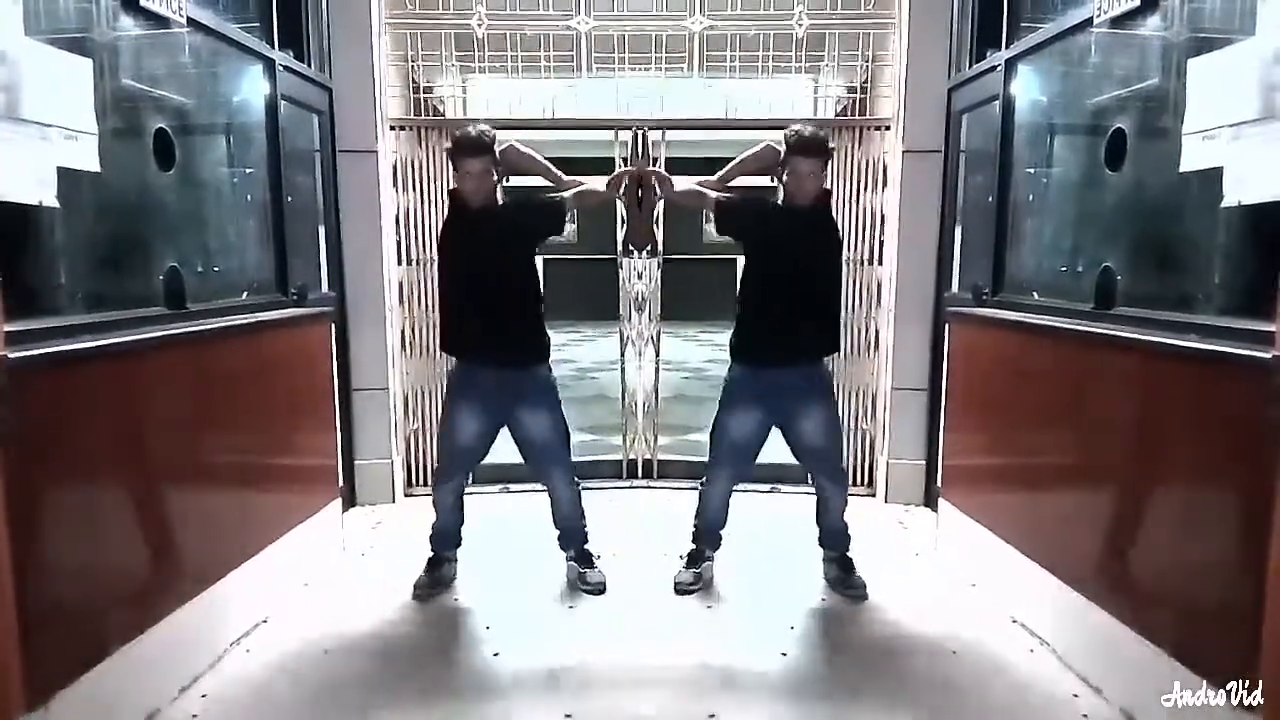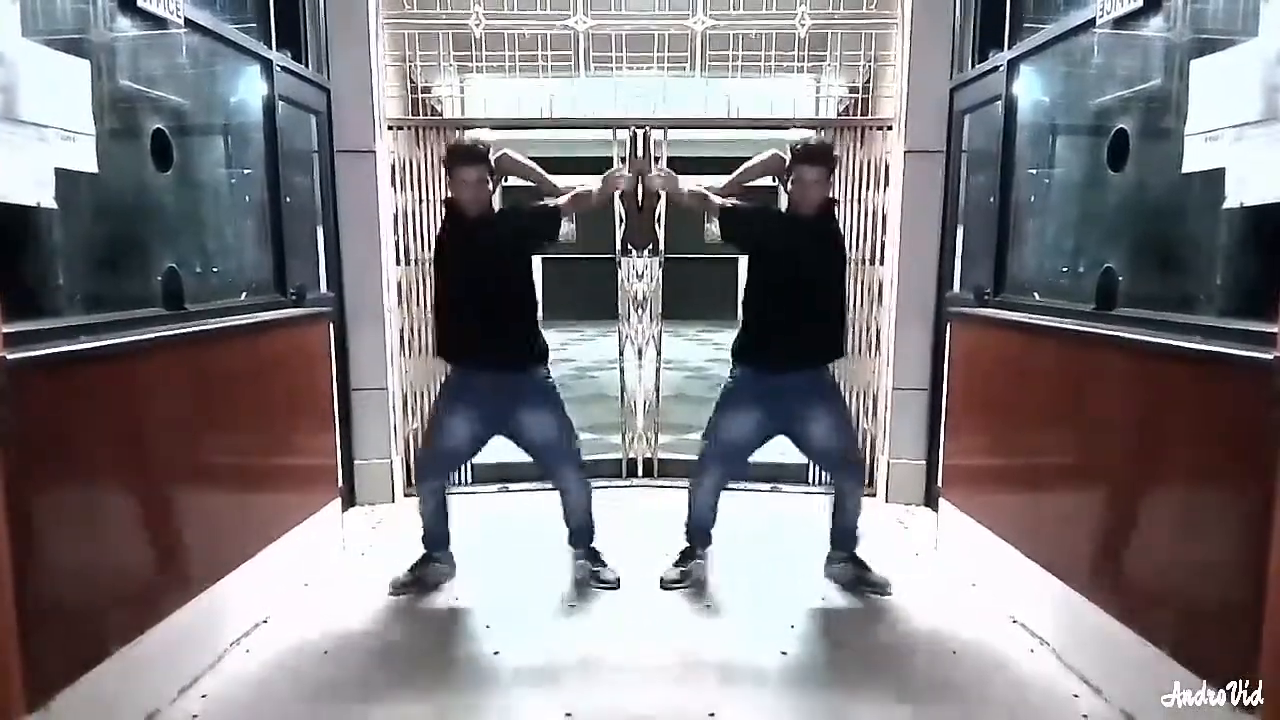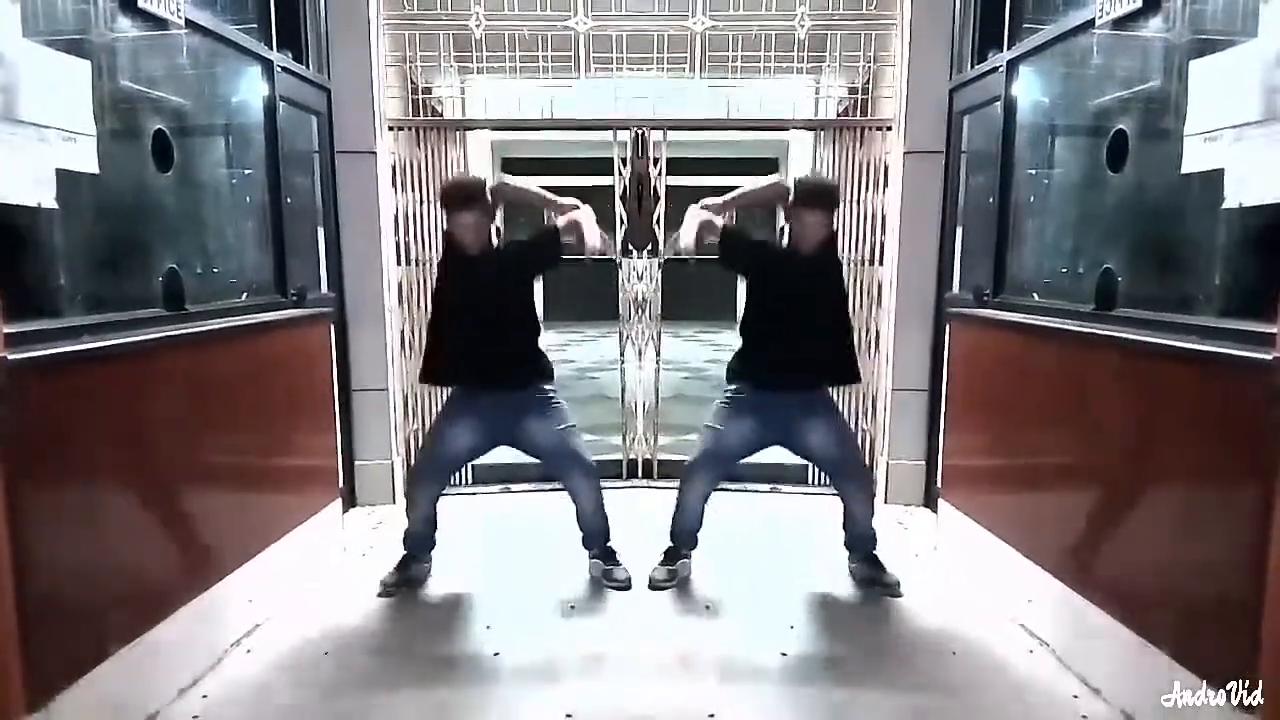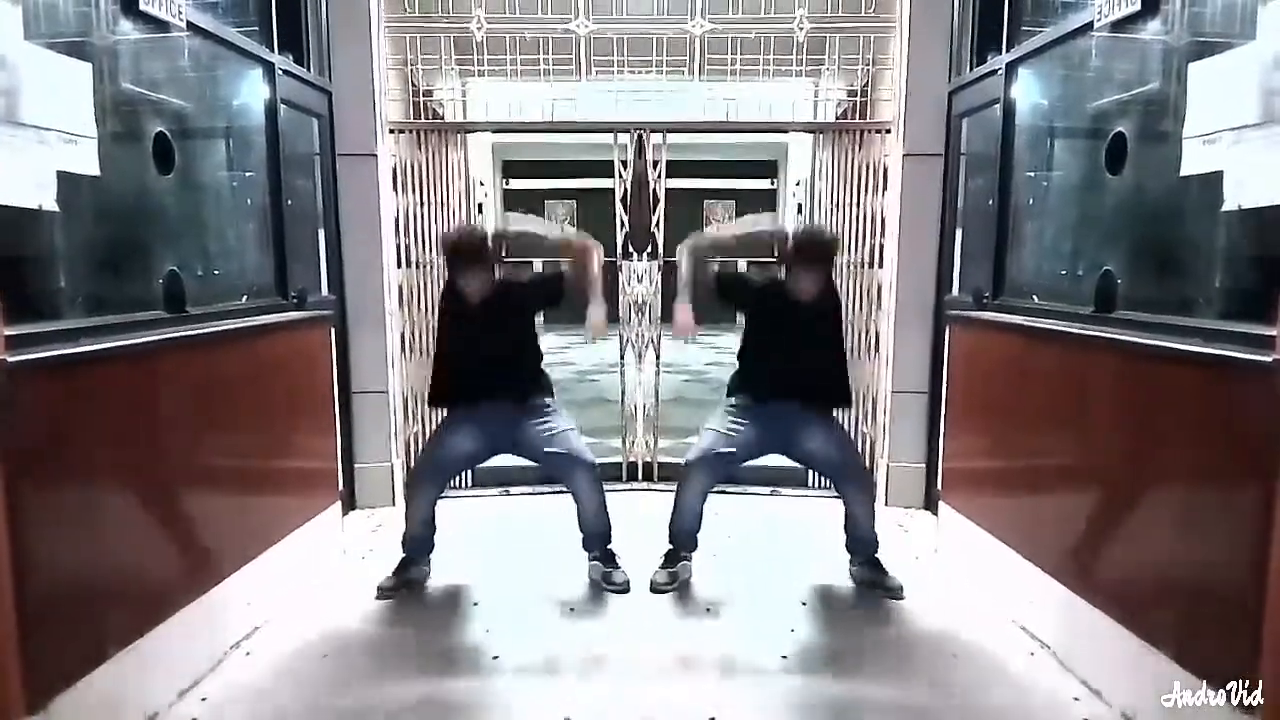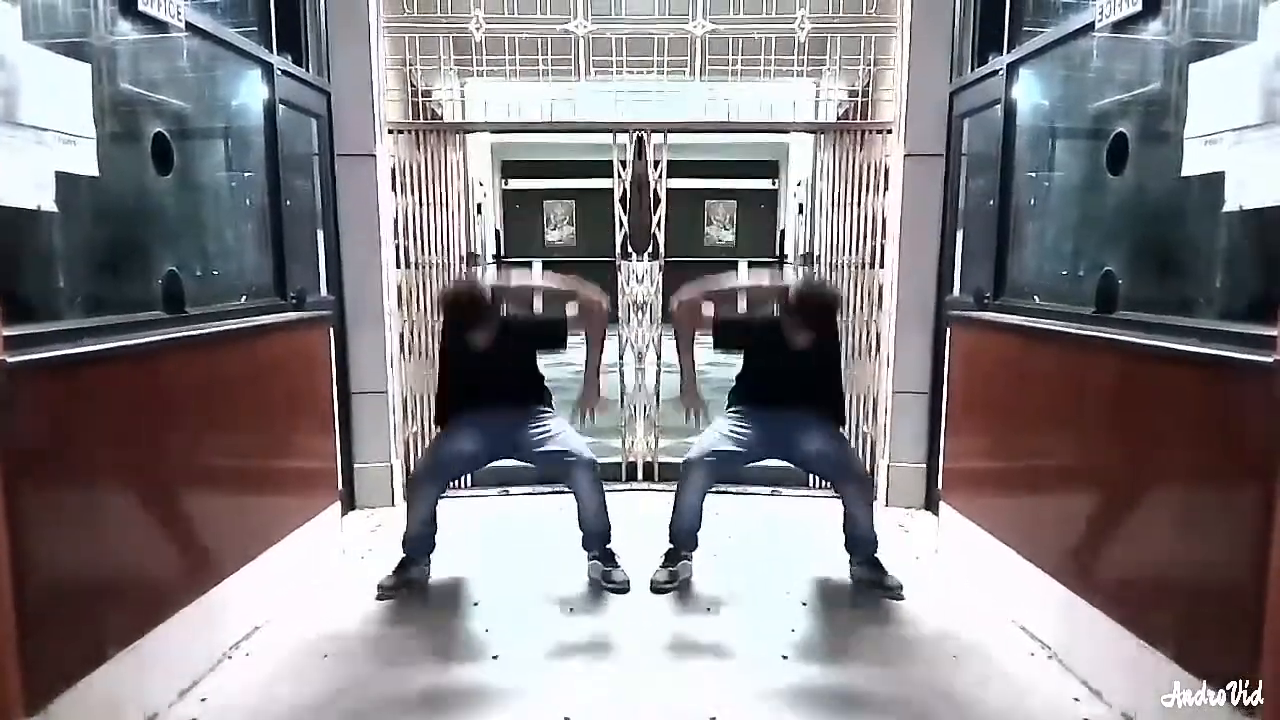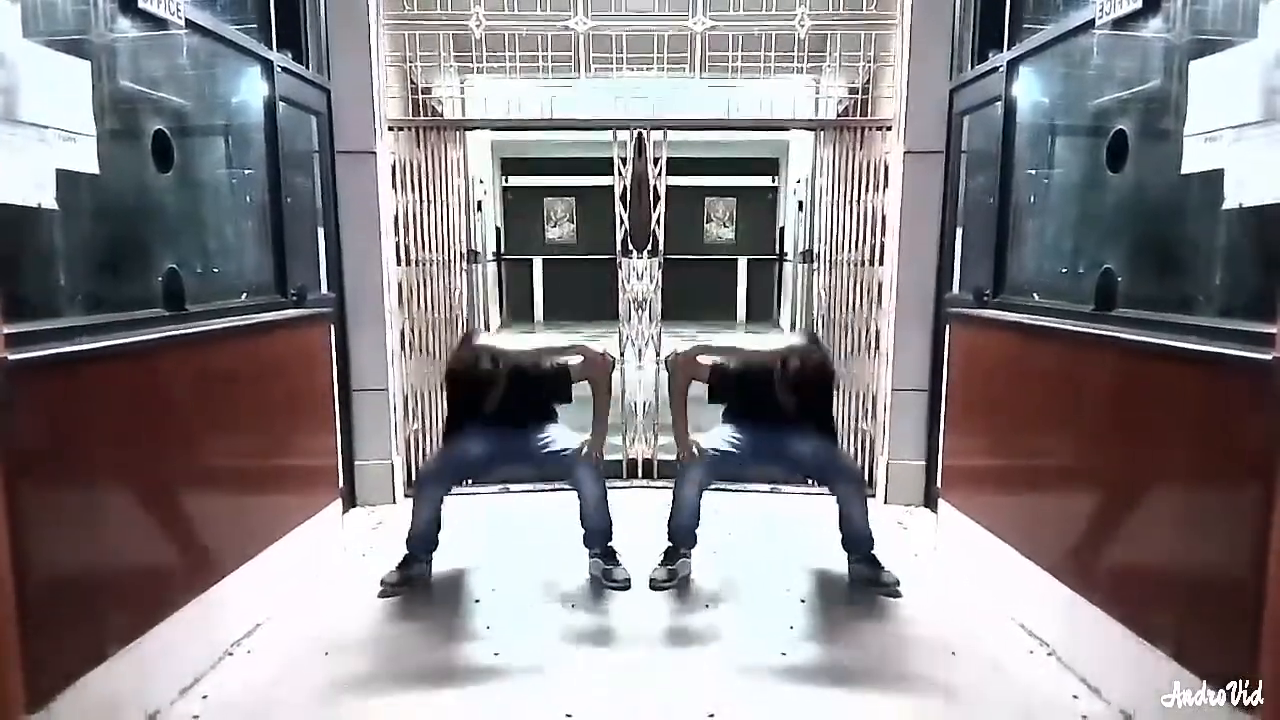
dt=0.2s
person 1, frame 1
left shoulder: (823, 214)
right shoulder: (758, 215)
left elbow: (771, 152)
right elbow: (703, 198)
left wrist: (713, 184)
right wrist: (675, 188)
left hip: (807, 375)
right hip: (751, 373)
left knee: (830, 472)
right knee: (723, 471)
left ankle: (836, 556)
right ankle: (703, 554)
person 1, frame 2
left shoulder: (828, 222)
right shoulder: (764, 225)
left elbow: (775, 160)
right elbow: (705, 200)
left wrist: (720, 192)
right wrist: (680, 189)
left hip: (813, 382)
right hip: (754, 379)
left knee: (849, 470)
right knee: (713, 467)
left ankle: (843, 555)
right ankle: (694, 551)
person 1, frame 3
left shoulder: (828, 257)
right shoulder: (762, 257)
right elbow: (704, 214)
left wrist: (730, 203)
right wrist: (690, 227)
left hip: (810, 402)
right hip: (751, 398)
left knee: (856, 477)
right knee: (701, 470)
left ankle: (863, 557)
right ankle: (680, 551)
person 1, frame 4
left shoulder: (828, 296)
right shoulder: (760, 293)
right elbow: (693, 247)
right wrist: (683, 303)
left hip: (809, 415)
right hip: (749, 410)
left knee: (858, 479)
right knee: (696, 466)
left ankle: (864, 561)
right ankle: (679, 554)
person 1, frame 5
left shoulder: (826, 329)
right shoulder: (758, 327)
right elbow: (683, 304)
right wrist: (688, 382)
left hip: (807, 424)
right hip: (749, 418)
left knee: (857, 480)
right knee: (695, 465)
left ankle: (864, 561)
right ankle: (680, 555)
person 1, frame 6
left shoulder: (816, 368)
right shoulder: (747, 376)
right elbow: (679, 364)
right wrist: (681, 433)
left hip: (799, 437)
right hip: (743, 433)
left knee: (851, 478)
right knee: (692, 468)
left ankle: (861, 560)
right ankle: (679, 552)
person 2, frame 1
left shoulder: (521, 216)
right shoulder: (455, 214)
left elbow: (579, 198)
right elbow: (508, 151)
left wrist: (611, 187)
right wrist: (565, 182)
left hip: (528, 373)
right hip: (472, 375)
left knee: (557, 470)
right knee: (451, 471)
left ankle: (577, 554)
right ankle: (444, 555)
person 2, frame 2
left shoulder: (516, 224)
right shoulder: (451, 223)
left elbow: (575, 200)
right elbow: (504, 160)
left wrist: (600, 190)
right wrist: (557, 190)
left hip: (526, 379)
right hip: (468, 382)
left knee: (567, 467)
right knee: (430, 469)
left ankle: (585, 551)
right ankle: (436, 555)
person 2, frame 3
left shoulder: (516, 258)
right shoulder: (451, 257)
left elbow: (576, 214)
left wrist: (589, 227)
right wrist: (541, 201)
left hip: (530, 397)
right hip: (470, 402)
left knee: (580, 470)
right knee: (423, 477)
left ankle: (600, 552)
right ankle: (416, 557)
person 2, frame 4
left shoulder: (519, 292)
right shoulder: (452, 295)
left elbow: (586, 249)
left wrist: (596, 304)
left hip: (530, 409)
right hip: (471, 415)
left knee: (583, 466)
right knee: (422, 478)
left ankle: (600, 556)
right ankle: (415, 561)
person 2, frame 5
left shoulder: (522, 327)
right shoulder: (454, 329)
left elbow: (595, 303)
left wrist: (591, 382)
left hip: (531, 418)
right hip: (473, 424)
left knee: (584, 464)
right knee: (423, 478)
left ankle: (599, 556)
right ankle: (415, 562)
person 2, frame 6
left shoulder: (531, 376)
right shoulder: (463, 370)
left elbow: (600, 365)
left wrist: (599, 432)
left hip: (536, 432)
right hip: (480, 437)
left knee: (587, 466)
right knee: (428, 477)
left ankle: (600, 553)
right ankle: (418, 560)
